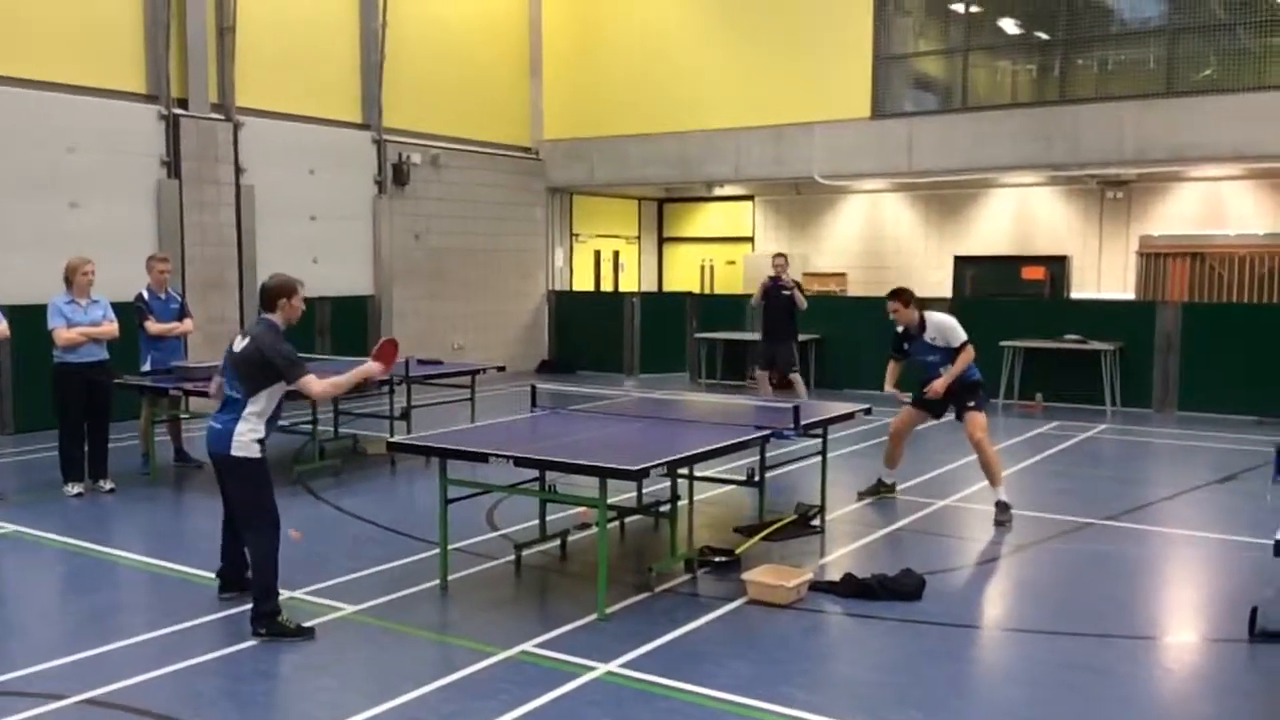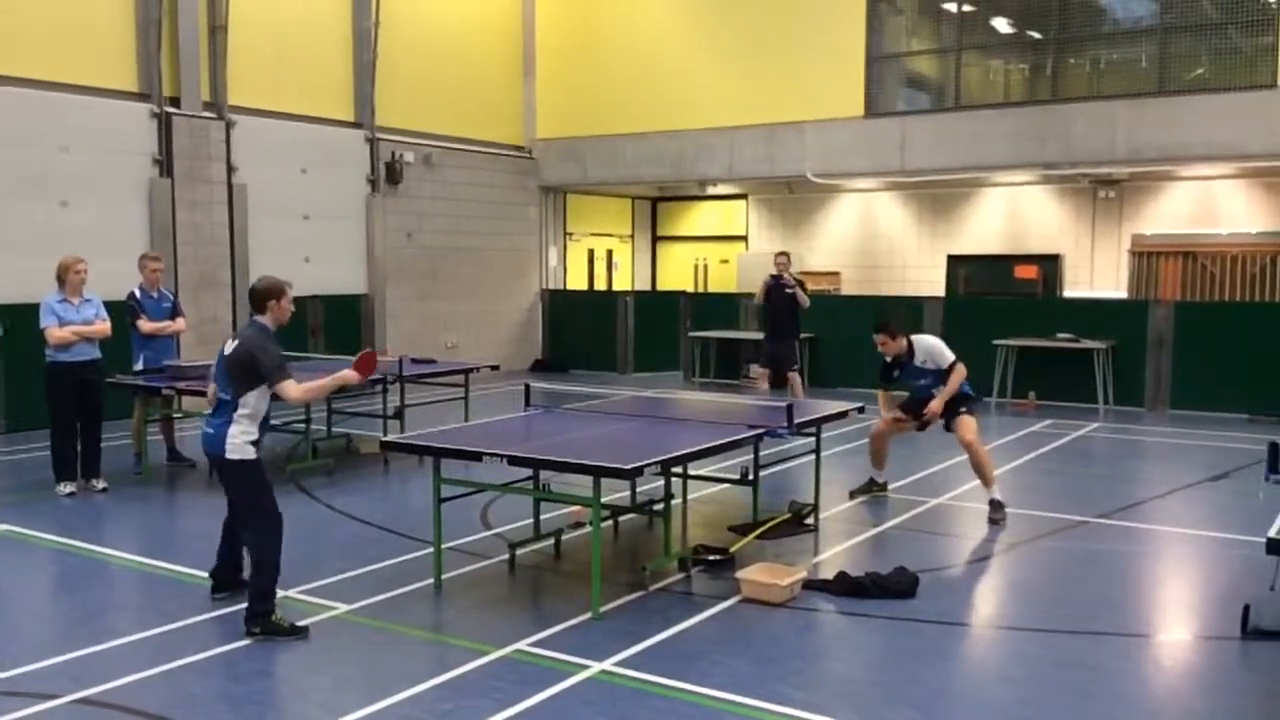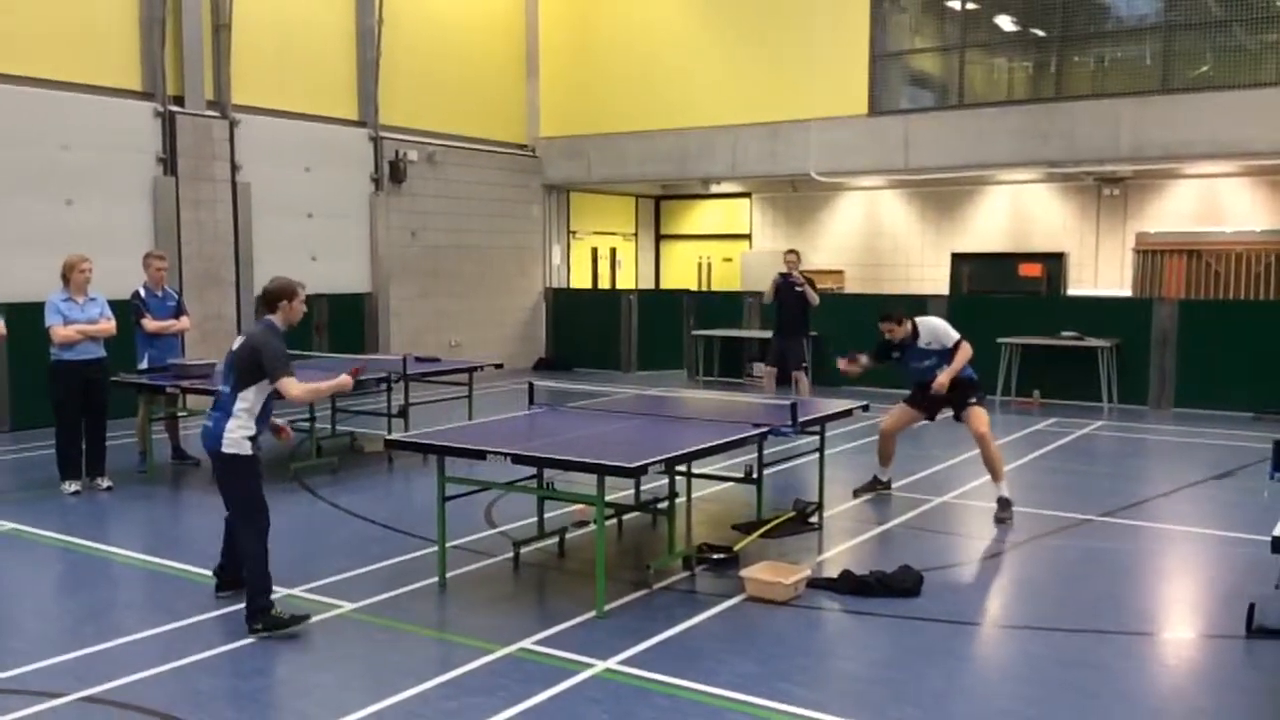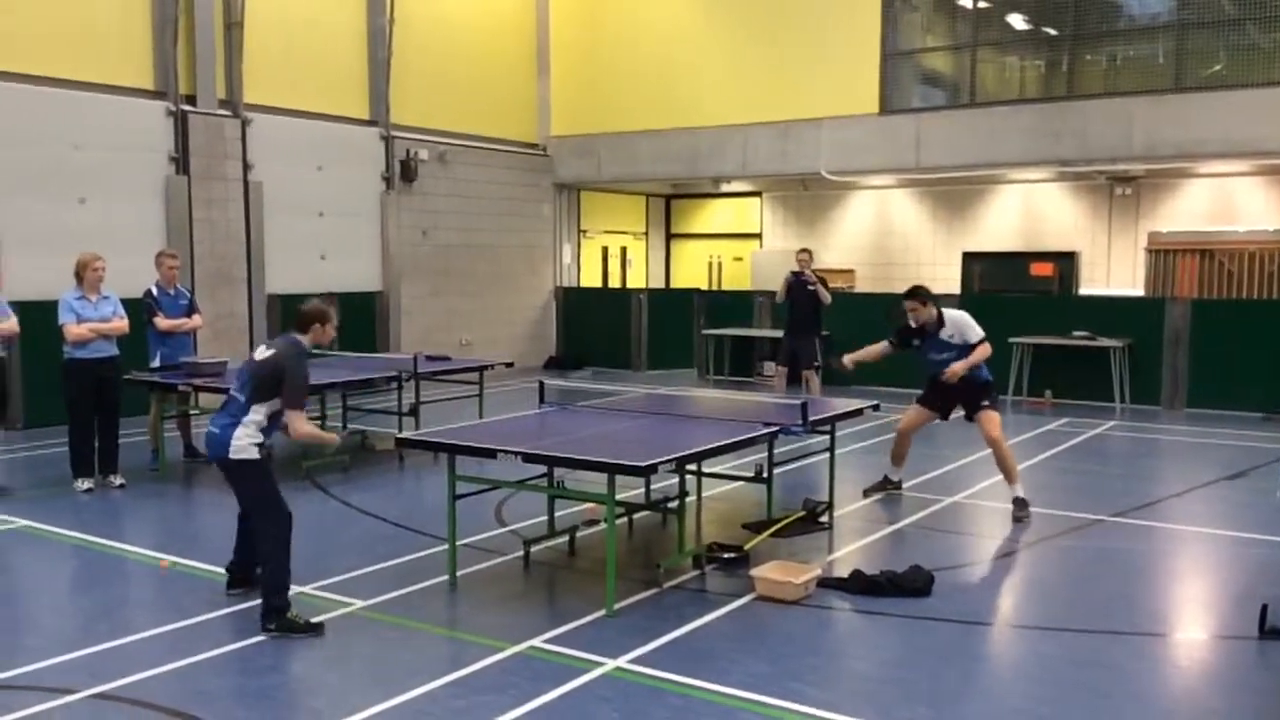
dt=0.2s
person 1, frame 1
left shoulder: (247, 336)
right shoulder: (272, 344)
left elbow: (217, 388)
right elbow: (318, 390)
right wrist: (363, 372)
left hip: (220, 437)
right hip: (241, 446)
left knee: (236, 514)
right knee: (263, 526)
left ankle: (232, 579)
right ankle: (266, 618)
person 1, frame 2
left shoulder: (240, 339)
right shoulder: (260, 345)
left elbow: (214, 395)
right elbow: (294, 395)
right wrist: (340, 378)
left hip: (219, 438)
right hip: (236, 446)
left knee: (241, 513)
right knee: (265, 524)
left ankle: (226, 579)
right ankle: (261, 617)
person 1, frame 3
left shoulder: (254, 335)
right shoulder: (268, 342)
right elbow: (294, 392)
left wrist: (269, 423)
right wrist: (337, 384)
left hip: (221, 433)
right hip: (233, 441)
left knee: (241, 510)
right knee: (254, 520)
left ankle: (229, 577)
right ankle: (261, 613)
person 1, frame 4
left shoulder: (273, 346)
right shoulder: (293, 363)
right elbow: (298, 430)
left wrist: (277, 418)
right wrist: (329, 438)
left hip: (220, 437)
right hip: (239, 447)
left knee: (253, 510)
right knee: (276, 522)
left ankle: (242, 574)
right ankle: (276, 614)
person 2, frame 1
left shoulder: (102, 303)
right shoulder: (57, 304)
left elbow: (114, 331)
right elbow: (62, 339)
left wrist: (82, 330)
right wrist: (97, 333)
left hip: (99, 369)
right hip: (69, 371)
left knee: (100, 423)
right knee: (71, 426)
left ankle: (100, 476)
right ankle: (73, 479)
person 2, frame 2
left shoulder: (95, 302)
right shoulder: (49, 303)
left elbow: (106, 330)
right elbow: (54, 337)
left wrist: (74, 329)
right wrist: (90, 332)
left hip: (91, 367)
right hip: (61, 370)
left knee: (92, 423)
right knee: (64, 425)
left ankle: (93, 475)
right ankle: (65, 478)
person 2, frame 3
left shoulder: (99, 301)
right shoulder: (54, 302)
left elbow: (111, 329)
right elbow: (59, 336)
left wrist: (78, 328)
right wrist: (94, 331)
left hip: (96, 366)
right hip: (66, 368)
left knee: (97, 421)
right knee: (68, 423)
left ankle: (97, 474)
right ankle: (70, 477)
person 2, frame 4
left shoulder: (112, 299)
right shoulder: (67, 300)
left elbow: (124, 327)
right elbow: (72, 334)
left wrist: (91, 326)
right wrist: (107, 330)
left hip: (109, 364)
right hip: (79, 366)
left knee: (110, 419)
right knee: (81, 421)
left ankle: (110, 471)
right ankle: (82, 474)
person 3, frame 1
left shoulder: (942, 322)
right shoulder: (901, 334)
left elbow: (968, 352)
right elbow: (896, 360)
left wrist: (945, 381)
right wrist: (889, 384)
left hip: (965, 383)
right hip: (933, 385)
left knee: (978, 438)
right knee: (897, 430)
left ankle: (1001, 501)
right ankle: (886, 483)
person 3, frame 2
left shoulder: (929, 344)
right shoulder: (890, 362)
left elbow: (959, 370)
right elbow: (884, 391)
left wrist: (941, 401)
right wrist: (887, 412)
left hip: (955, 397)
right hip: (922, 400)
left knee: (969, 440)
right knee: (878, 432)
left ankle: (995, 500)
right ankle: (877, 481)
person 3, frame 3
left shoulder: (935, 326)
right shoulder: (892, 344)
left elbow: (964, 348)
right elbow: (864, 362)
left wrist: (948, 374)
right wrist: (848, 366)
left hip: (962, 385)
right hip: (928, 388)
left knee: (981, 433)
right knee: (887, 429)
left ankle: (1003, 498)
right ankle: (882, 479)
person 3, frame 4
left shoulder: (959, 319)
right shoulder: (912, 330)
left elbow: (985, 348)
right elbow: (884, 347)
left wrist: (962, 365)
right wrist: (851, 358)
left hip: (975, 383)
right hip: (941, 383)
left knee: (994, 436)
right knee: (903, 428)
left ankle: (1019, 498)
right ankle: (892, 479)
person 4, frame 1
left shoulder: (177, 298)
right shoulder: (142, 299)
left elbow: (189, 327)
right elbow: (151, 329)
left wrist: (162, 329)
right wrist: (175, 325)
left hip: (176, 363)
right hip: (153, 365)
left knee: (174, 410)
right knee: (149, 411)
left ankle: (179, 453)
right ankle: (146, 457)
person 4, frame 2
left shoulder: (170, 297)
right shoulder: (134, 298)
left elbow: (181, 326)
right elbow: (144, 328)
left wrist: (155, 327)
right wrist: (167, 324)
left hip: (169, 363)
right hip: (145, 364)
left knee: (167, 410)
right knee: (141, 411)
left ankle: (172, 452)
right ankle: (139, 457)
person 4, frame 3
left shoulder: (174, 296)
right shoulder: (139, 297)
left elbow: (185, 324)
right elbow: (148, 326)
left wrist: (159, 326)
right wrist: (172, 323)
left hip: (173, 361)
right hip: (150, 363)
left knee: (171, 408)
right knee: (146, 409)
left ankle: (177, 450)
right ankle: (143, 455)
person 4, frame 4
left shoulder: (186, 294)
right shoulder: (151, 295)
left elbow: (197, 323)
right elbow: (161, 325)
left wrist: (172, 324)
right wrist: (184, 321)
left hip: (185, 359)
right hip: (162, 361)
left knee: (184, 406)
right knee: (158, 407)
left ankle: (189, 448)
right ankle: (156, 453)
